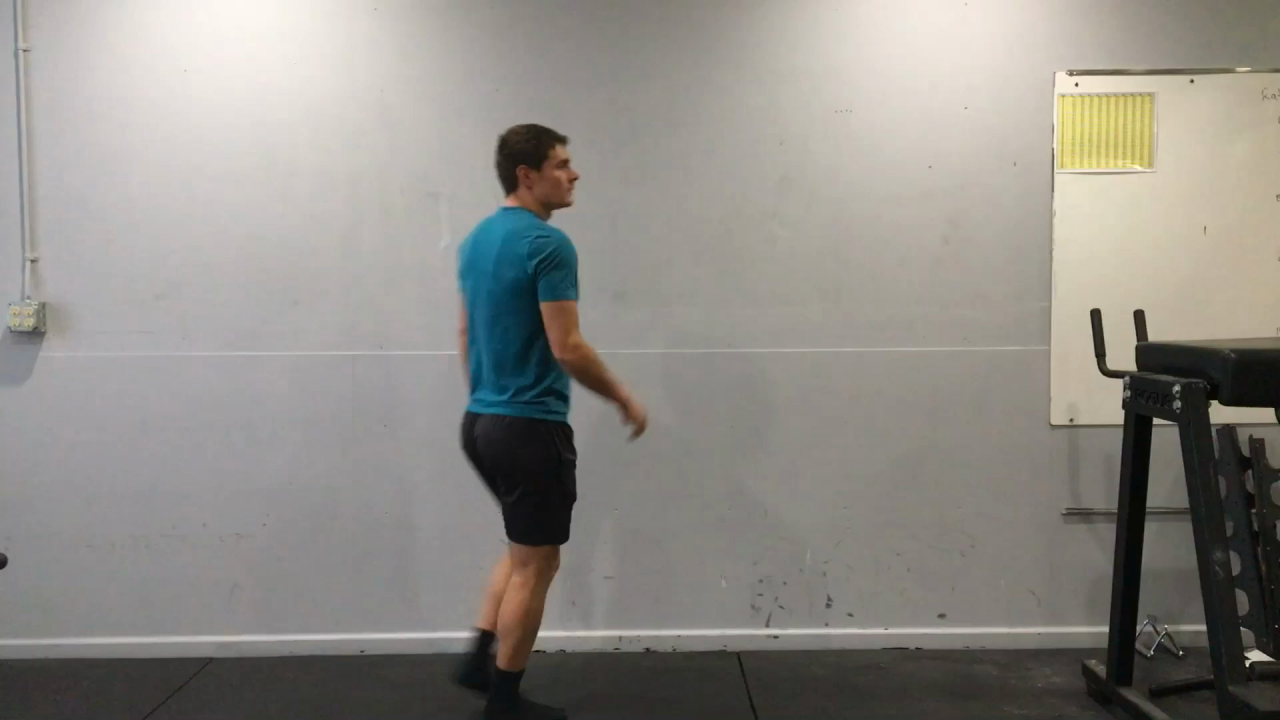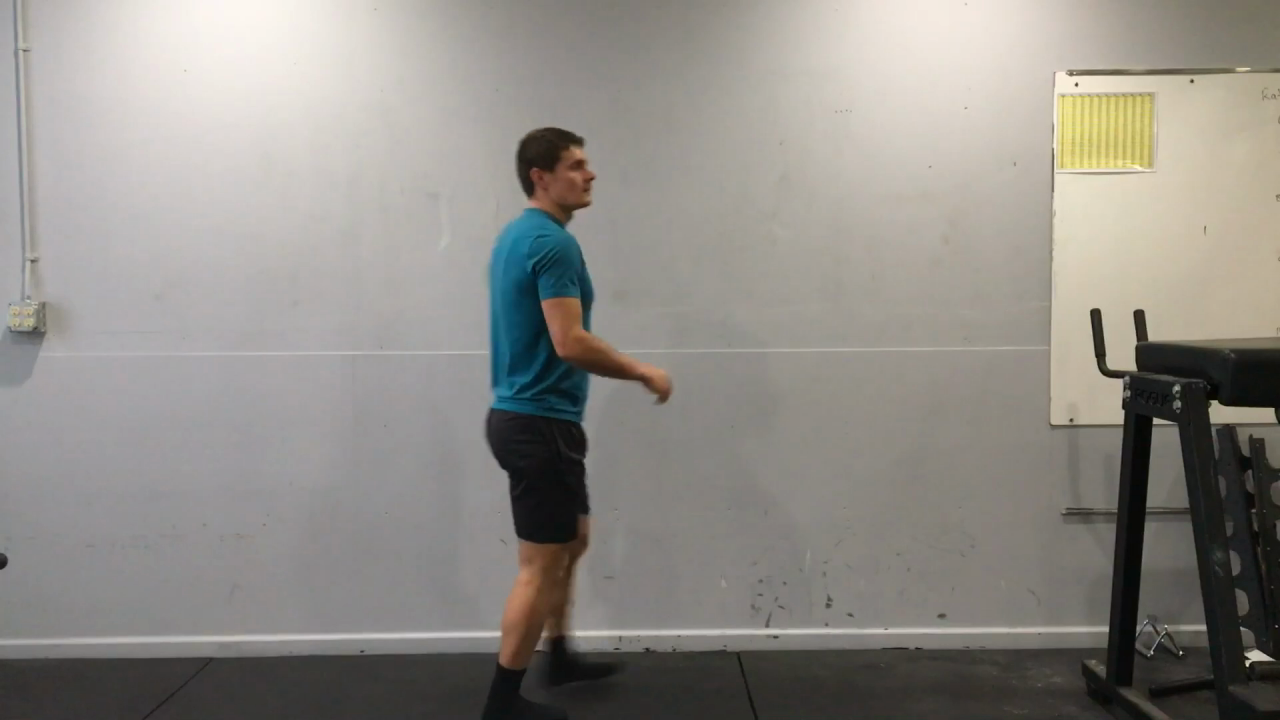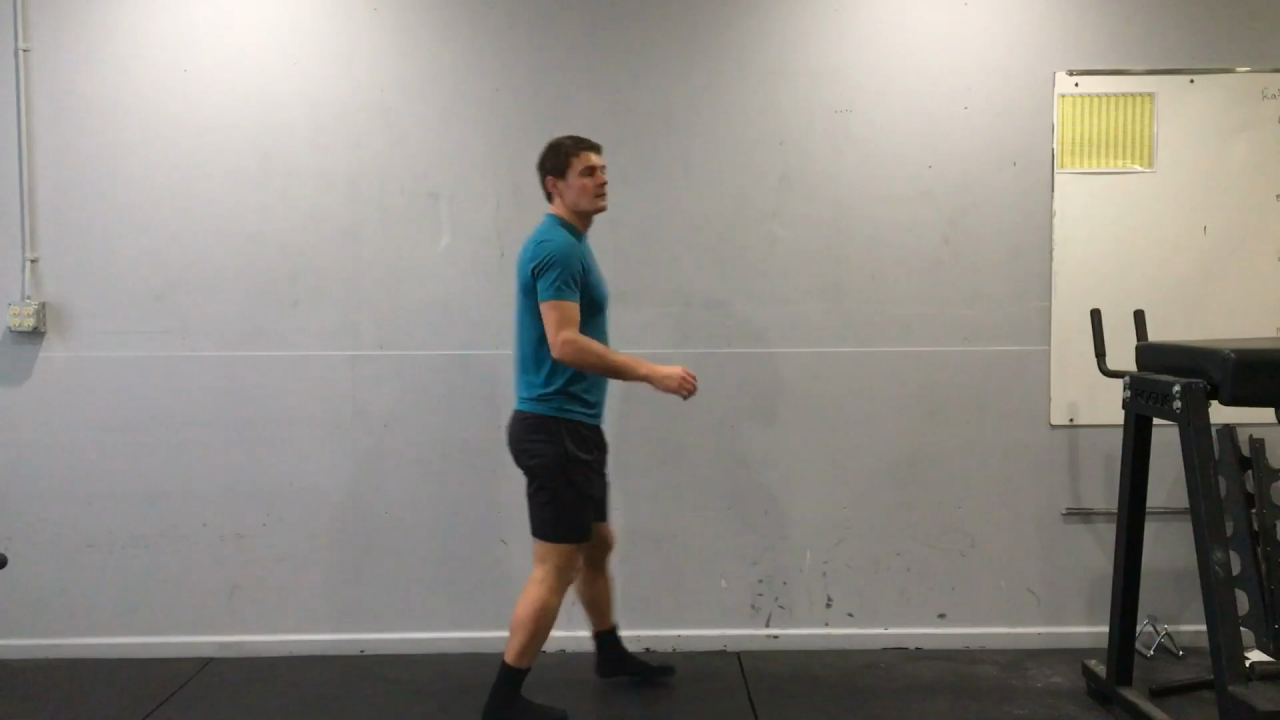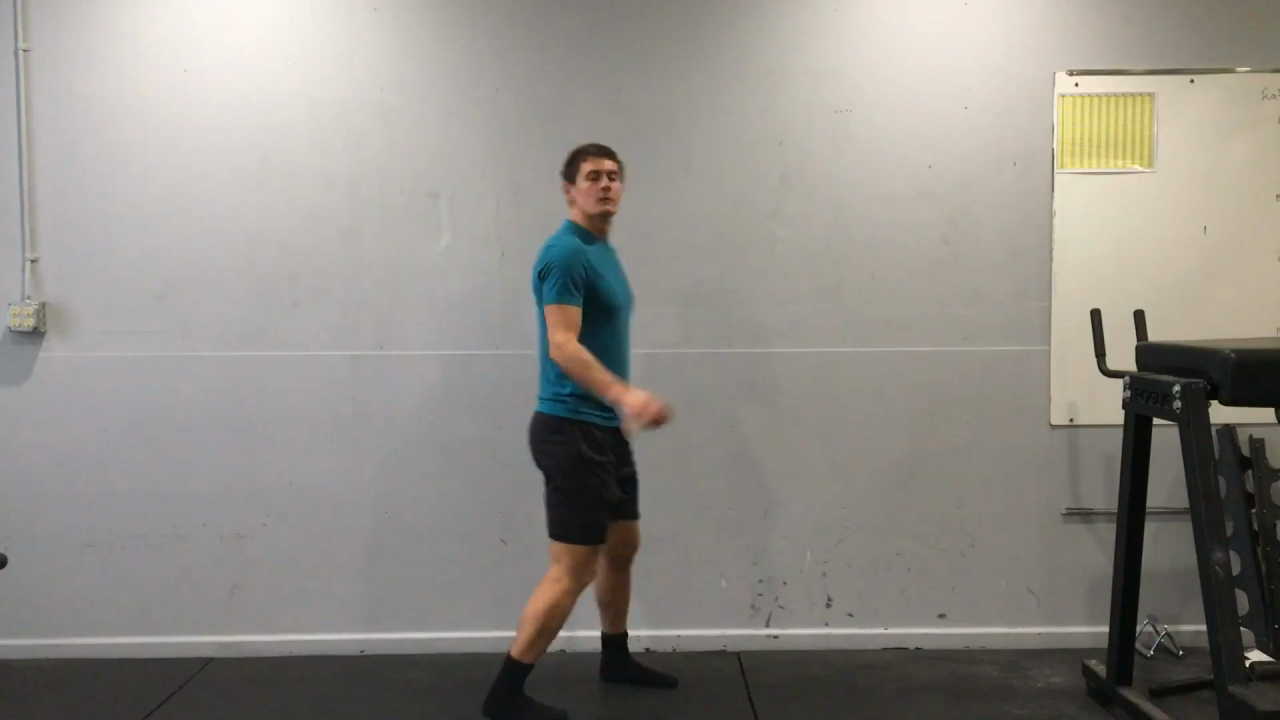
dt=0.1s
person 1, frame 1
left shoulder: (477, 239)
right shoulder: (548, 243)
right elbow: (566, 349)
right wrist: (623, 400)
left hip: (485, 422)
right hip: (528, 428)
left knee: (531, 550)
right knee: (535, 564)
left ankle: (479, 656)
person 1, frame 2
left shoulder: (512, 237)
right shoulder: (554, 243)
right elbow: (570, 343)
right wrist: (644, 373)
left hip: (512, 418)
right hip: (541, 426)
left knee: (568, 540)
right knee: (543, 563)
left ankle: (561, 658)
person 1, frame 3
left shoulder: (561, 244)
right shoulder: (557, 250)
right elbow: (565, 344)
right wrist: (654, 373)
left hip: (571, 429)
right hip: (554, 432)
left knee: (597, 544)
right knee: (557, 565)
left ankle: (610, 652)
person 1, frame 4
left shoulder: (603, 252)
right shoulder: (569, 254)
right elbow: (563, 345)
left wrist: (623, 400)
right wrist: (623, 394)
left hip: (602, 430)
right hip: (574, 432)
left knee: (622, 546)
right knee: (572, 567)
left ankle: (616, 658)
